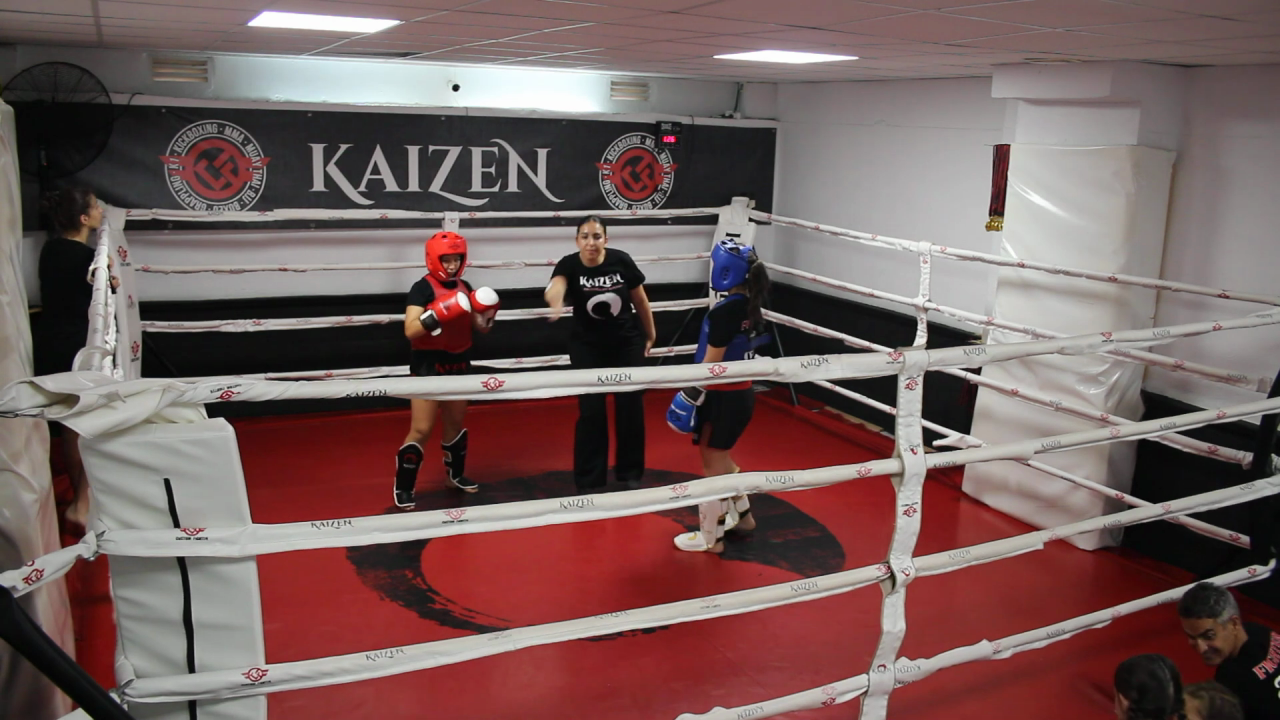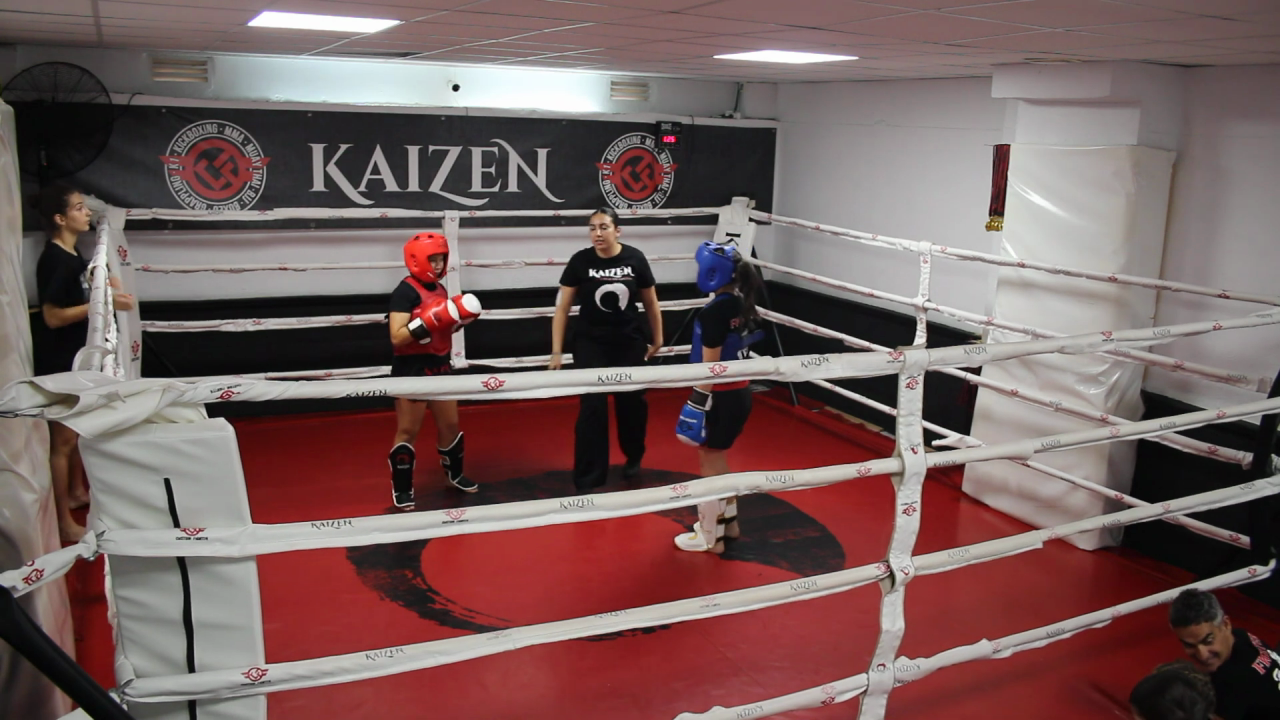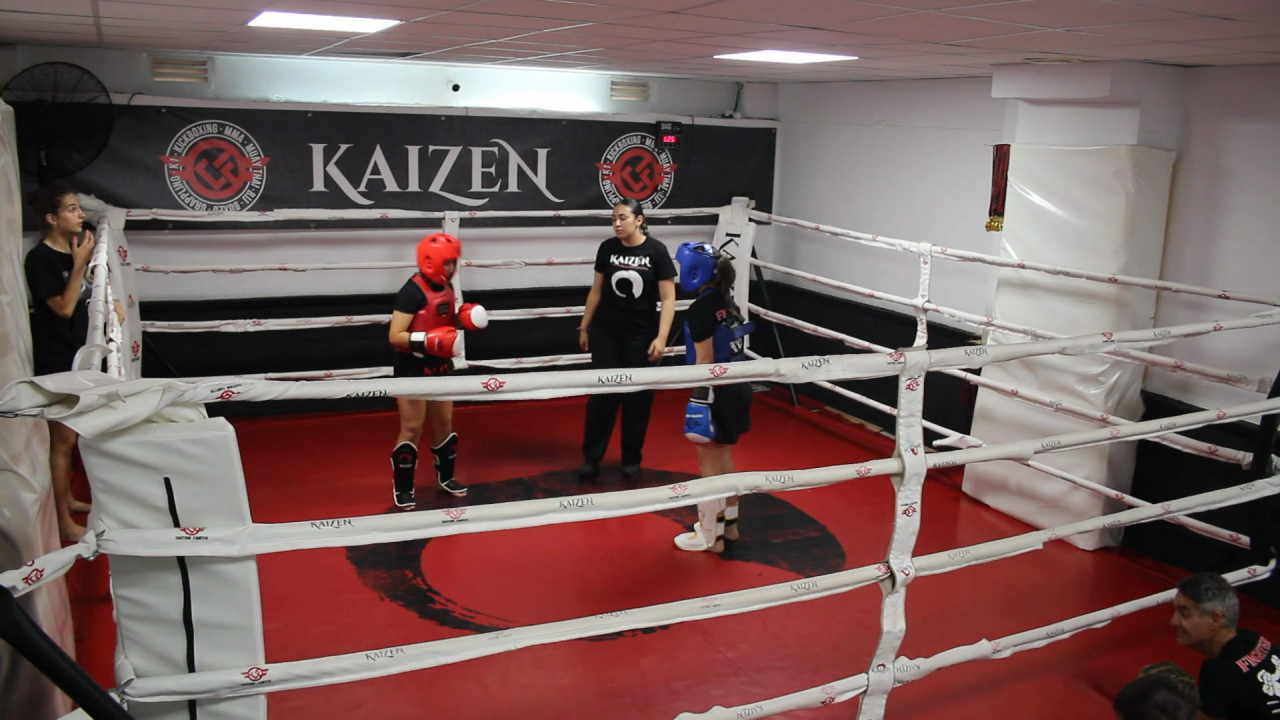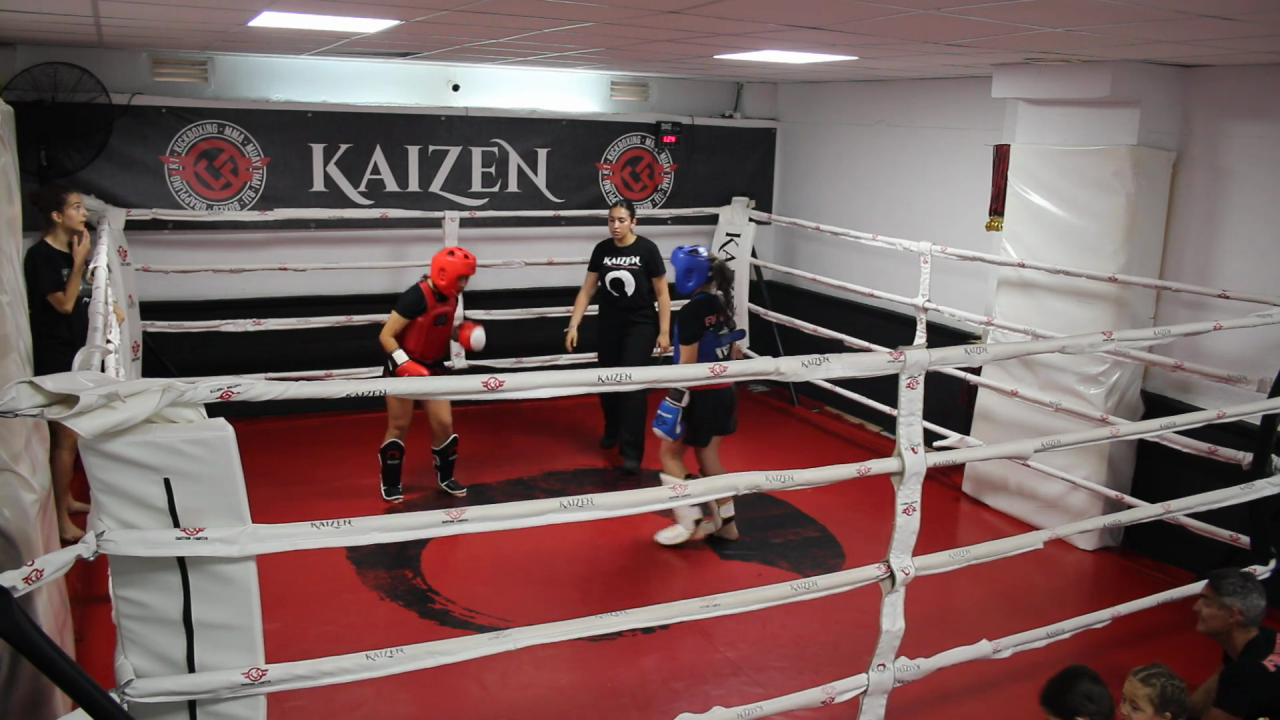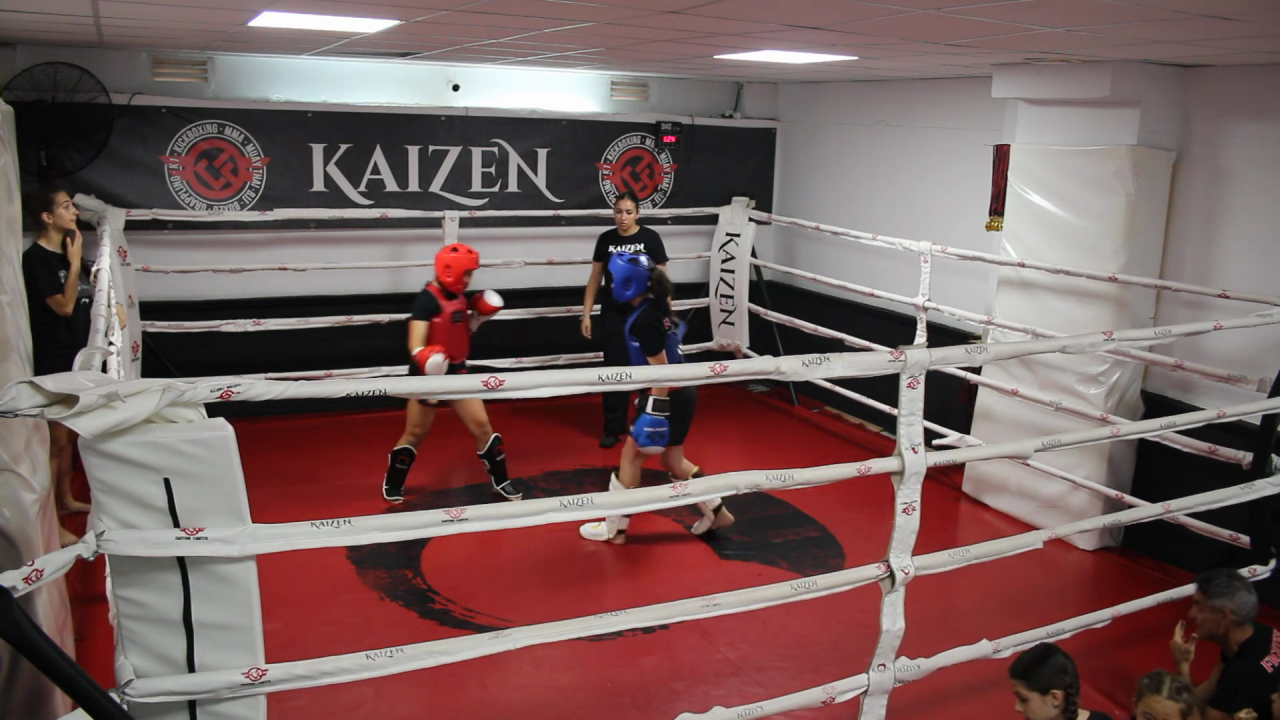
dt=0.4s
person 1, frame 1
left shoulder: (50, 251)
right shoulder: (92, 259)
right wrist: (110, 288)
left hip: (47, 348)
right hip: (76, 350)
left knee: (69, 426)
left ankle: (81, 496)
right ankle: (80, 505)
person 1, frame 2
left shoulder: (69, 255)
right shoulder: (55, 260)
right elbow: (53, 317)
left hip: (75, 356)
right hip: (60, 361)
left knee: (79, 429)
right knee: (63, 439)
left ankle: (76, 491)
right ankle: (64, 522)
person 1, frame 3
left shoulder: (75, 248)
right shoulder: (39, 259)
right elbow: (65, 308)
right wrist: (79, 264)
left hip: (77, 354)
right hip: (55, 359)
left knee: (74, 433)
right knee: (62, 439)
left ankle: (67, 498)
right ankle: (63, 522)
person 1, frame 4
left shoulder: (73, 250)
right shoulder: (40, 255)
right elbow: (65, 303)
left wrist: (110, 306)
right wrist: (80, 260)
left hip: (77, 353)
right hip: (55, 357)
left knee: (72, 432)
right knee: (67, 435)
left ankle: (66, 498)
right ankle: (60, 518)
person 1, frame 5
left shoulder: (67, 250)
right shoulder: (36, 258)
left elbow: (87, 292)
right elbow: (63, 305)
right wrist: (75, 261)
left hip: (76, 355)
right hip: (53, 360)
left knee: (71, 433)
right knee: (58, 439)
left ankle: (66, 499)
person 2, frame 1
left shoulder: (724, 312)
right shoulder: (749, 307)
left elbow: (711, 364)
left wrist: (689, 398)
left hip: (722, 397)
right hip: (740, 393)
left knee: (712, 465)
right knee: (721, 458)
left ankle: (710, 538)
right ankle: (741, 515)
person 2, frame 2
left shoulder: (714, 312)
right shoulder: (741, 306)
left elbow: (710, 366)
left wrist: (696, 406)
left hip: (721, 397)
right hip: (738, 392)
left knee: (710, 465)
right knee: (717, 460)
left ankle: (711, 537)
right ankle: (728, 521)
person 2, frame 3
left shoulder: (700, 309)
right shoulder: (726, 302)
left elbow: (705, 361)
left wrist: (699, 403)
left hip: (719, 392)
right hip: (738, 387)
left knee: (709, 463)
right knee: (722, 458)
left ankle: (710, 536)
right ankle: (728, 522)
person 2, frame 4
left shoulder: (691, 312)
right shoulder: (723, 305)
left elbow: (687, 364)
right elbow: (736, 352)
left wrist: (673, 403)
left hip: (701, 395)
right hip: (724, 391)
left knee: (670, 453)
right knee: (709, 457)
left ankle: (691, 521)
right ankle: (725, 521)
person 2, frame 5
left shoulder: (644, 321)
right shoulder: (655, 307)
left wrist: (655, 414)
left hip: (669, 398)
right hip: (681, 394)
left knee: (631, 455)
right knee: (673, 459)
left ankle: (614, 528)
right ankle: (716, 512)
person 3, frame 1
left shoulder: (622, 261)
right shoulder: (568, 266)
left elbow: (640, 300)
right elbow: (553, 290)
left wrist: (650, 334)
right wrist: (555, 300)
left hip: (626, 345)
right hip: (587, 348)
left knee: (630, 407)
right knee: (591, 412)
left ankle: (630, 471)
right ankle: (589, 480)
person 3, frame 2
left shoulder: (635, 258)
right shoulder: (580, 261)
left elbow: (651, 303)
right elbow: (562, 307)
left wrist: (657, 340)
right wrist: (556, 351)
left hip: (629, 343)
right hip: (590, 345)
left knee: (632, 403)
right knee: (592, 408)
left ankle: (633, 455)
right ankle: (588, 480)
person 3, frame 3
left shoulder: (656, 250)
right shoulder: (607, 248)
left elbow: (668, 298)
right elbow: (597, 291)
left wrist: (661, 337)
right wrist: (584, 327)
left hip: (641, 333)
right hip: (606, 330)
left knee: (637, 396)
right knee: (603, 391)
left ankle: (631, 457)
right ankle: (591, 456)
person 3, frame 4
left shoulder: (647, 249)
right shoulder: (601, 249)
left elbow: (662, 293)
right elbow: (587, 290)
left wrist: (664, 331)
right wrist: (573, 325)
left hip: (640, 326)
right hip: (609, 325)
left ankle: (632, 452)
right ankle: (611, 431)
person 3, frame 5
left shoulder: (650, 238)
right shoulder: (606, 239)
right elbow: (595, 280)
right wrist: (586, 314)
right hip: (612, 313)
right knee: (615, 369)
right ankle: (613, 429)
person 4, frame 1
left shoulder: (464, 287)
right shoulder: (422, 288)
left elbow: (481, 328)
right elbow: (410, 330)
left wrist: (489, 310)
right wrist: (440, 313)
left hip: (459, 363)
right hip: (428, 365)
left knee: (455, 423)
right knee: (421, 430)
left ankle: (456, 473)
right ankle: (403, 487)
person 4, frame 2
left shoulder: (439, 289)
right shoulder: (405, 292)
right elbow: (396, 337)
left wrist: (461, 318)
right wrist: (428, 321)
left hip: (440, 367)
right hip: (412, 370)
left knee: (450, 425)
right knee: (408, 431)
left ankle: (455, 474)
right ankle: (402, 489)
person 4, frame 3
left shoulder: (445, 288)
right shoulder: (412, 292)
right elbow: (395, 337)
left wrist: (462, 318)
right wrist: (429, 341)
left hip: (439, 365)
right hip: (412, 368)
left knee: (443, 425)
right knee: (412, 429)
left ankle: (446, 477)
right ankle: (403, 488)
person 4, frame 4
left shoulder: (451, 297)
right shoulder: (415, 297)
right elbow: (386, 336)
left wrist: (462, 333)
right wrist: (404, 366)
left hip: (433, 367)
right hip: (403, 369)
left knee: (443, 425)
right knee: (399, 427)
left ankle: (445, 477)
right ankle: (390, 483)
person 4, frame 5
left shoulder: (460, 296)
right shoulder: (426, 300)
right elbow: (415, 346)
left wrist: (480, 315)
right wrist: (424, 358)
left hip: (456, 371)
right hip: (428, 374)
left knee: (481, 425)
right knee: (415, 434)
left ankle: (500, 480)
right ankle: (393, 484)
